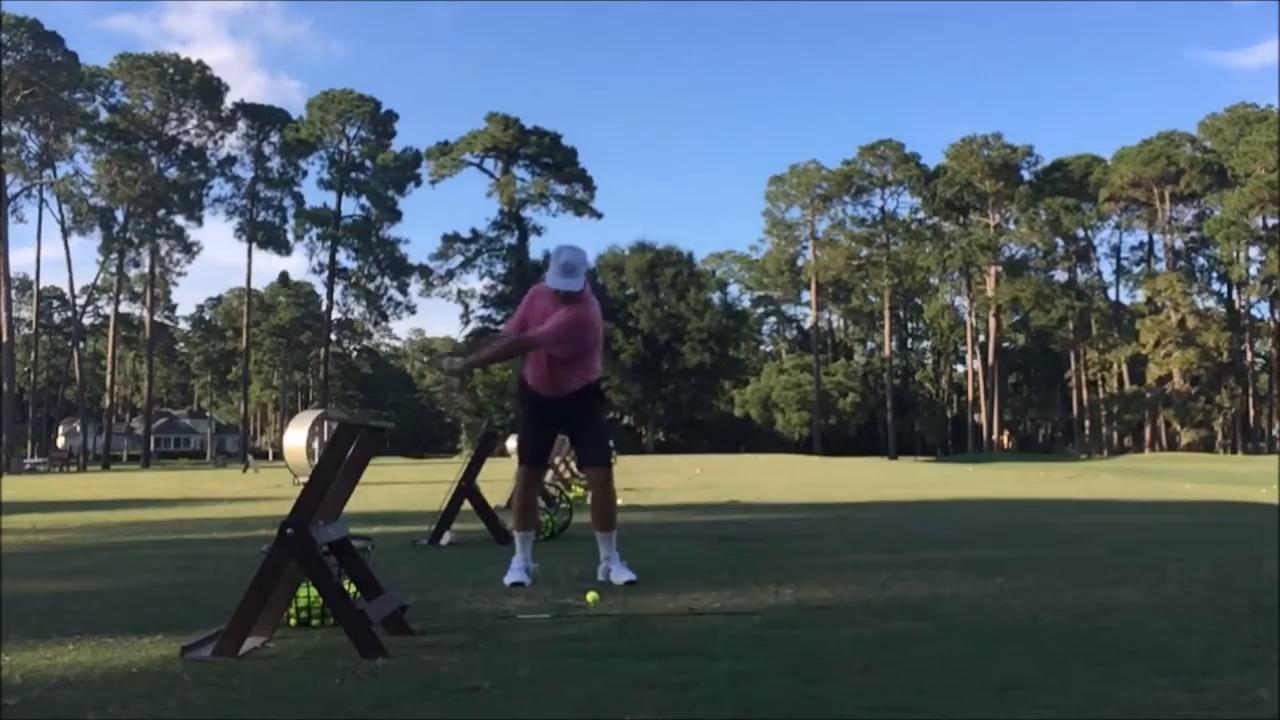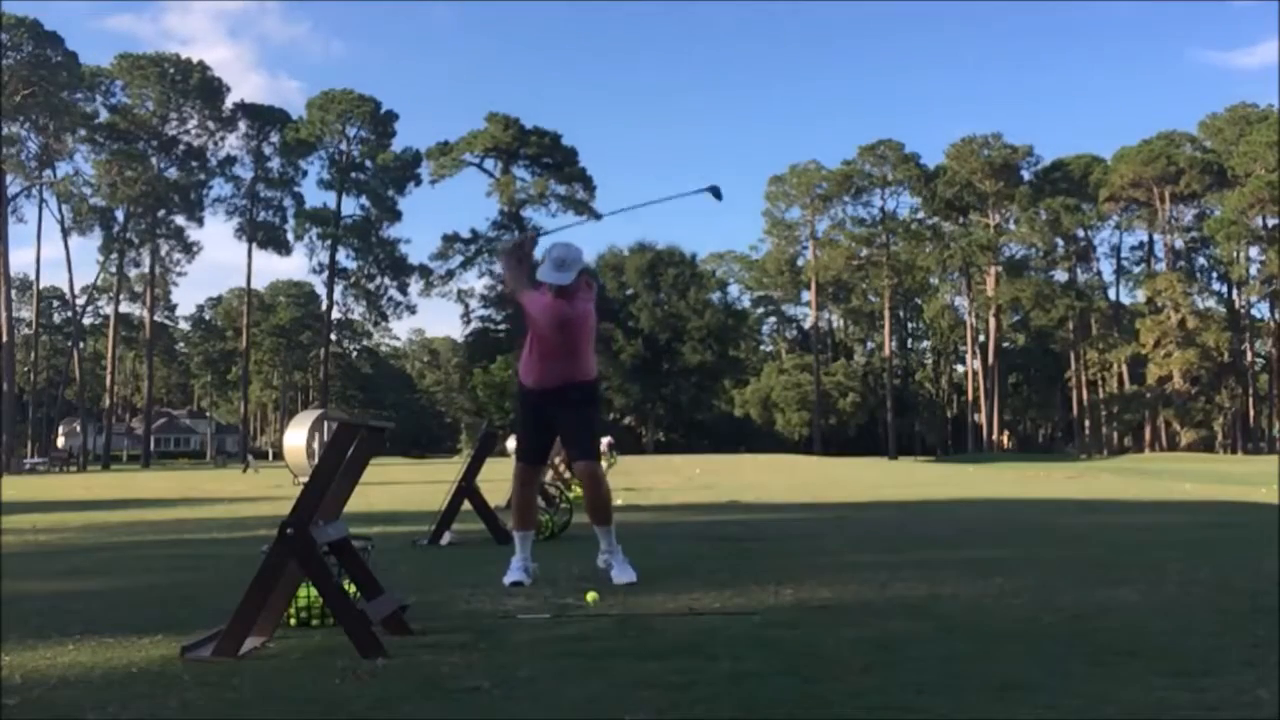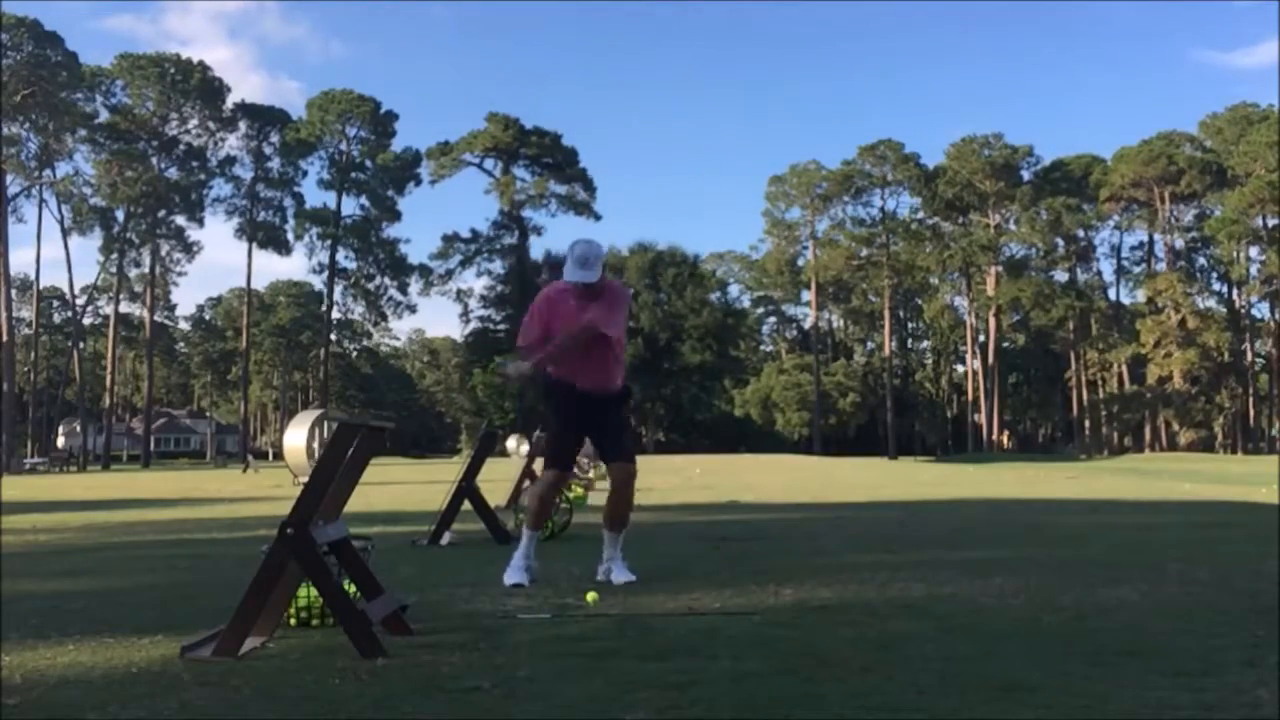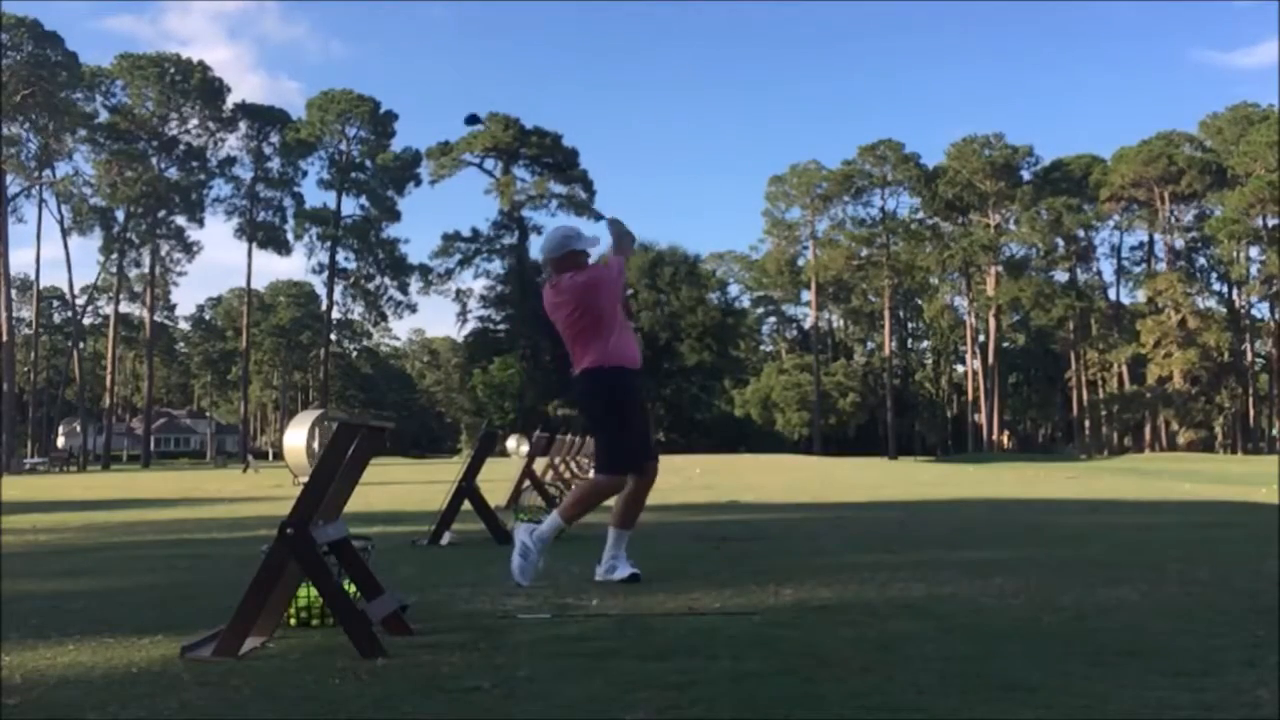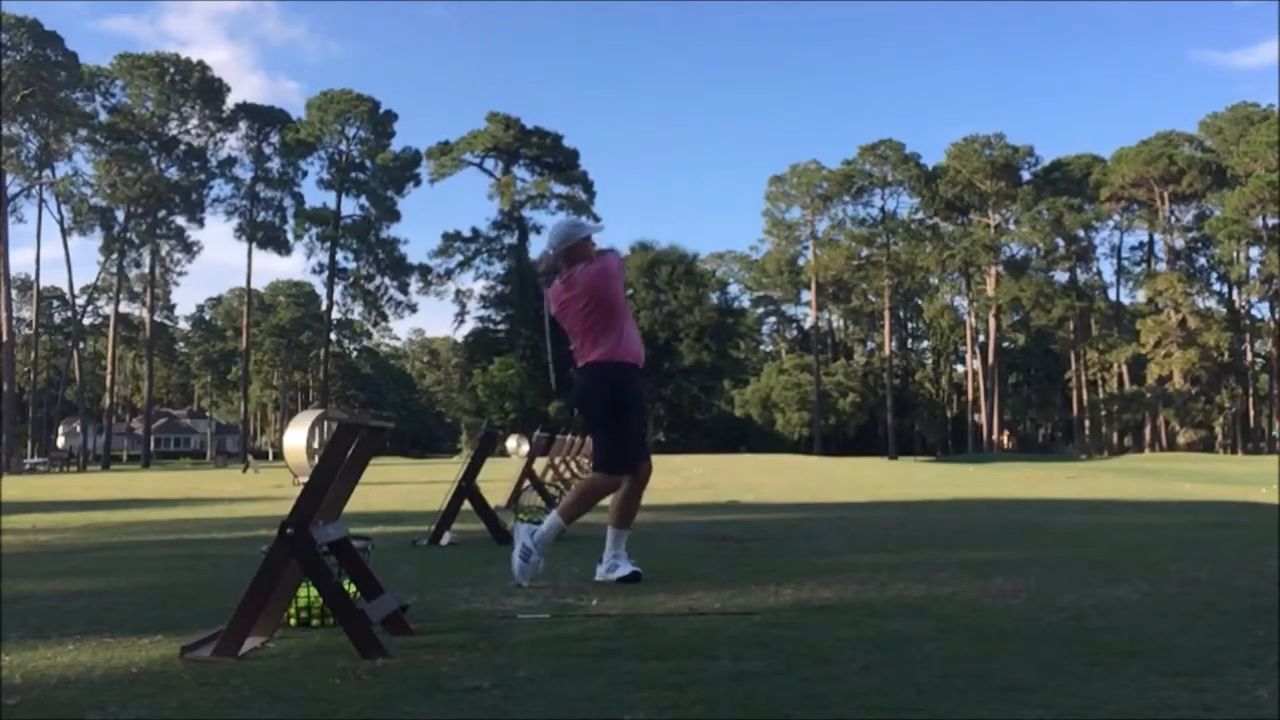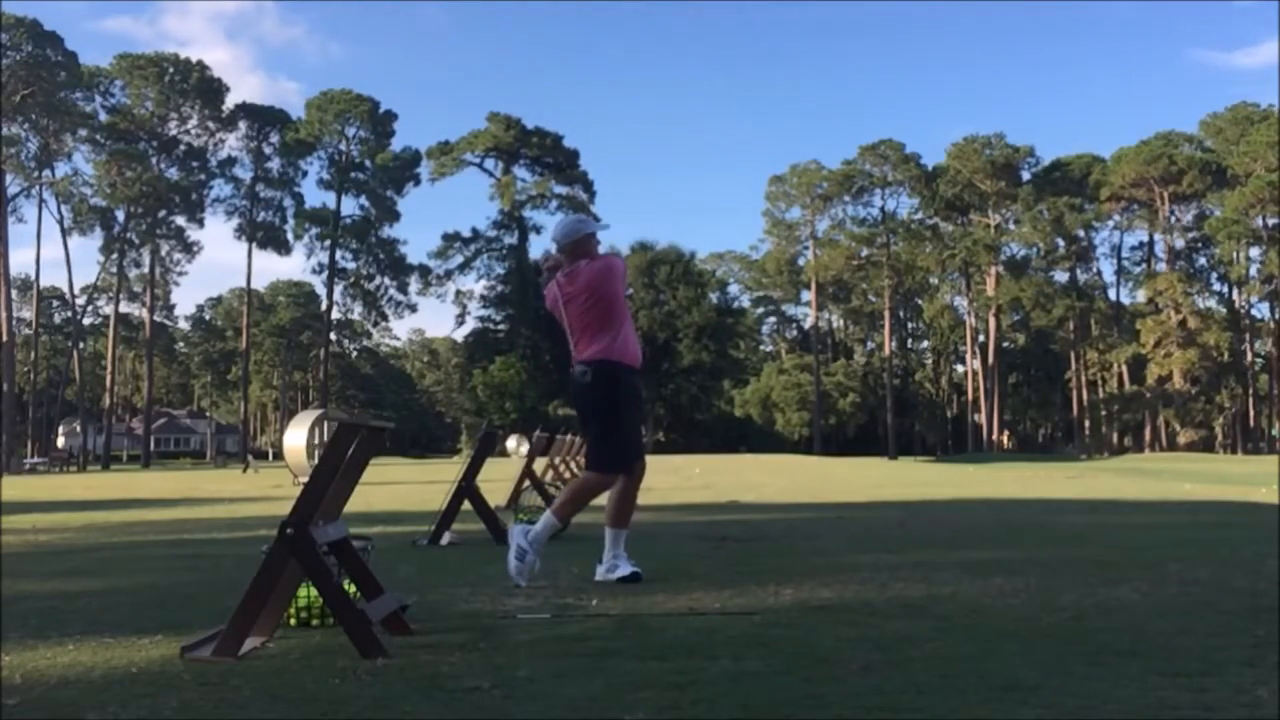
dt=0.3s
person 1, frame 1
left shoulder: (583, 313)
right shoulder: (538, 293)
left elbow: (521, 343)
right elbow: (510, 333)
left wrist: (467, 362)
right wrist: (472, 362)
left hip: (581, 397)
right hip: (537, 395)
left knee: (601, 476)
right knee: (528, 476)
left ankle: (610, 560)
right ankle: (522, 560)
person 1, frame 2
left shoulder: (565, 312)
right shoulder: (579, 287)
left elbow: (519, 288)
left wrist: (508, 256)
right wrist: (524, 254)
left hip: (574, 396)
right hip: (534, 392)
left knee: (589, 472)
right knee: (525, 475)
left ankle: (610, 552)
right ankle: (521, 559)
person 1, frame 3
left shoulder: (616, 295)
right shoulder: (549, 298)
left elbow: (581, 336)
right elbow: (526, 349)
left wrist: (535, 365)
right wrist: (528, 368)
left hip: (608, 396)
right hip: (566, 393)
left knee: (624, 474)
right knee: (553, 477)
left ankle: (612, 560)
right ankle: (523, 557)
person 1, frame 4
left shoulder: (555, 292)
right shoulder: (587, 282)
right elbow: (622, 253)
right wrist: (620, 231)
left hip: (615, 382)
right hip: (607, 384)
left knee: (645, 469)
right knee: (613, 475)
left ankle: (613, 558)
right ankle: (538, 537)
person 1, frame 5
left shoulder: (556, 292)
right shoulder: (603, 270)
right elbow: (607, 254)
left wrist: (552, 268)
right wrist: (556, 266)
left hip: (601, 378)
right hip: (612, 378)
left knee: (639, 469)
right knee: (610, 474)
left ankle: (613, 558)
right ankle: (538, 537)
person 1, frame 6
left shoulder: (555, 288)
right shoulder: (608, 266)
left wrist: (554, 272)
right wrist: (562, 267)
left hip: (595, 376)
right hip: (607, 377)
left knee: (632, 468)
right knee: (604, 471)
left ankle: (613, 559)
right ankle: (532, 538)
